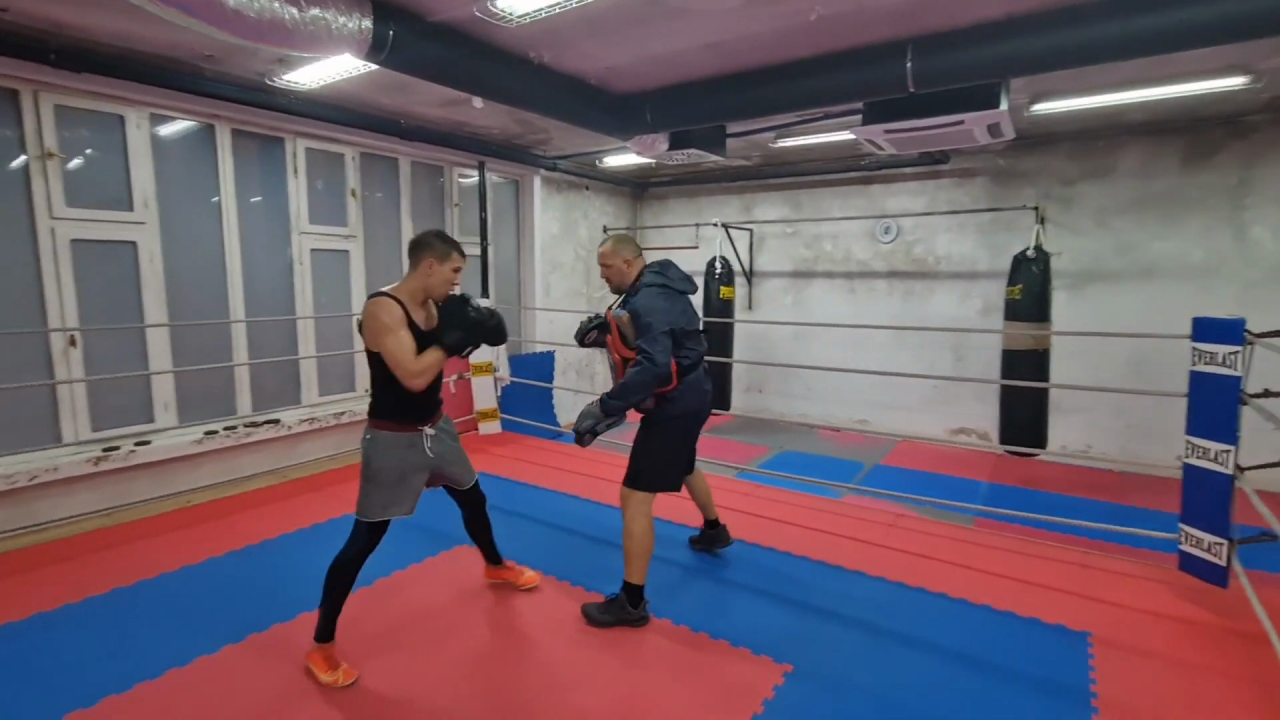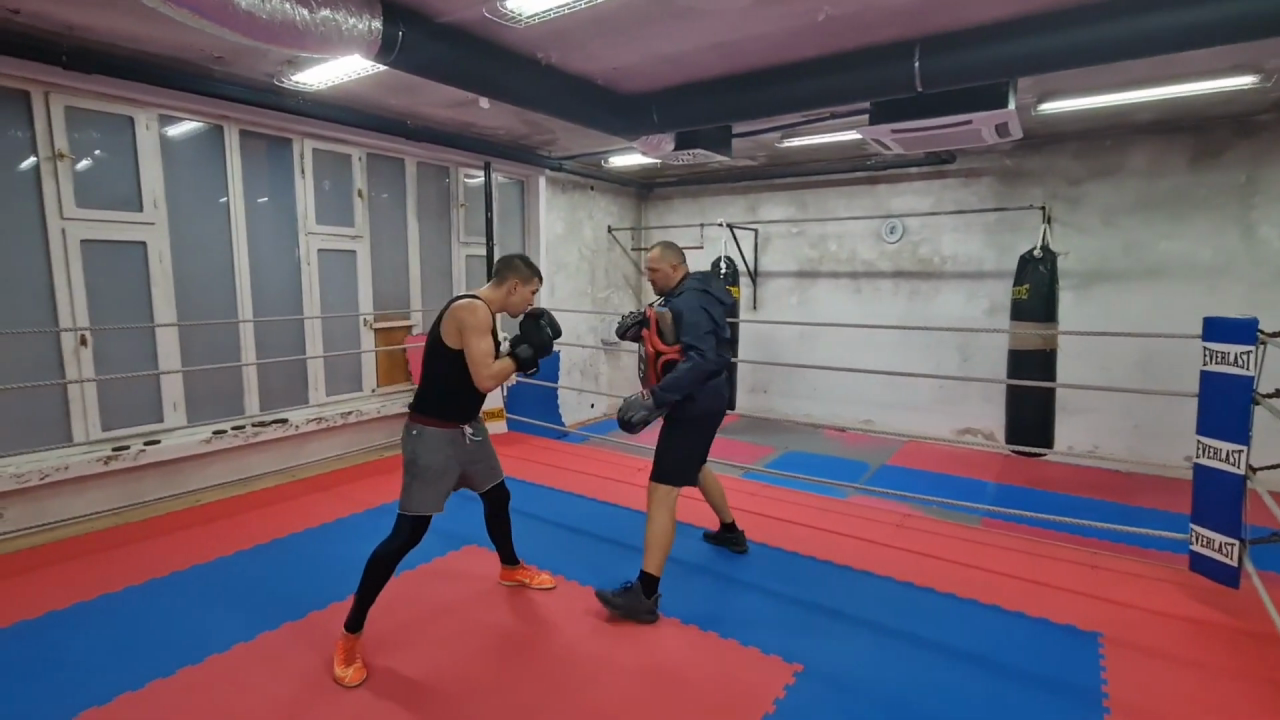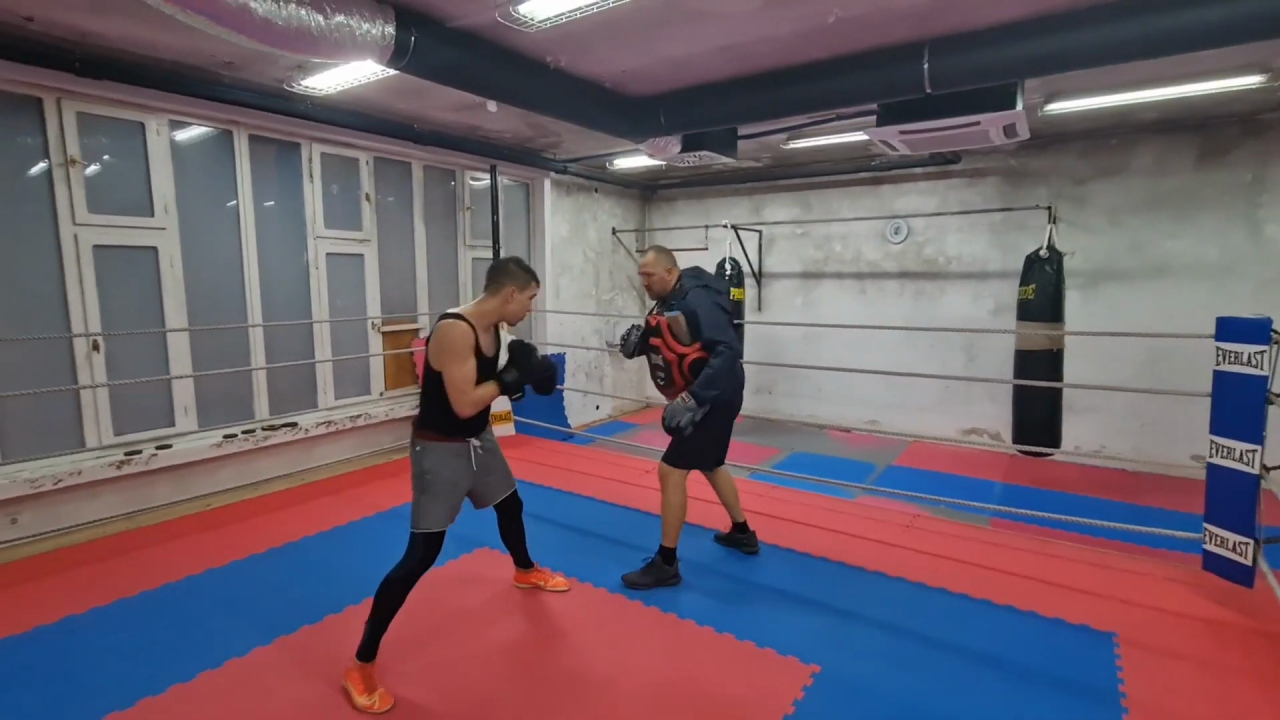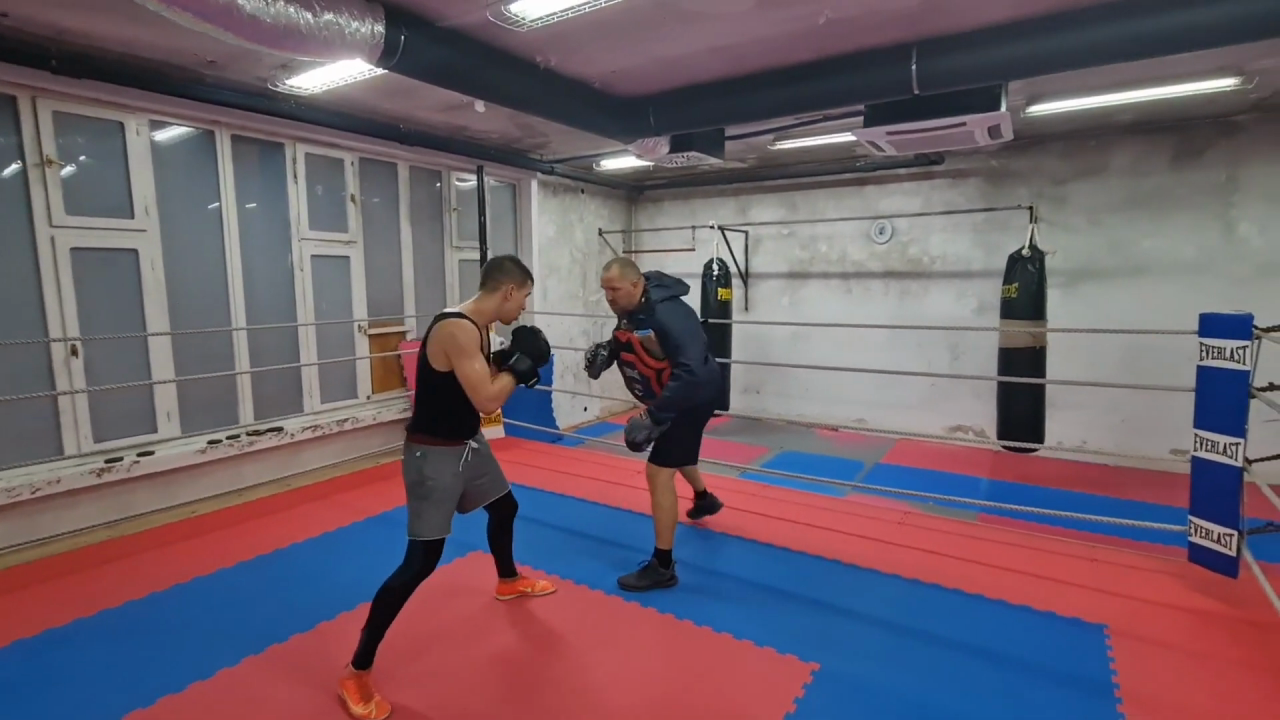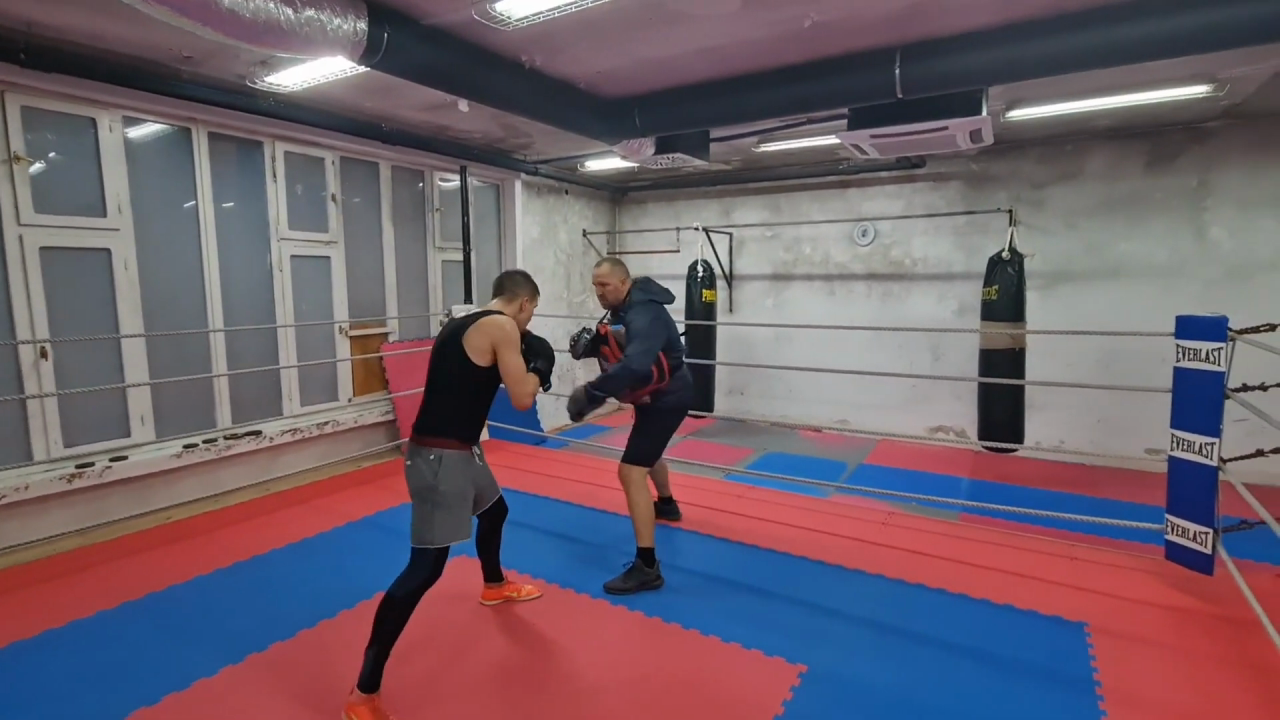
dt=0.4s
person 1, frame 1
left shoulder: (434, 305)
right shoulder: (383, 308)
left elbow: (439, 355)
right elbow: (414, 377)
left wrist: (471, 329)
right wrist: (454, 336)
left hip: (434, 427)
right hip: (393, 438)
left knee: (472, 498)
right knee: (365, 539)
left ankle: (497, 567)
right ankle: (322, 646)
person 1, frame 2
left shoulder: (485, 312)
right shoulder: (469, 310)
left elbow: (493, 367)
right elbow: (485, 379)
left wrist: (527, 344)
right wrist: (527, 350)
left hip: (467, 428)
right hip: (432, 433)
left knee: (498, 496)
right knee: (408, 533)
left ankle: (511, 568)
right ankle: (349, 636)
person 1, frame 3
left shoulder: (491, 327)
right shoulder: (454, 330)
right elbow: (465, 402)
left wrist: (527, 370)
right wrist: (513, 376)
left hip: (477, 440)
right hip: (439, 449)
left knee: (510, 504)
right knee: (422, 555)
left ankle: (526, 571)
right ankle: (361, 664)
person 1, frame 4
left shoulder: (478, 324)
right shoulder: (456, 329)
right elbow: (487, 401)
left wrist: (510, 363)
right wrist: (523, 365)
left hip: (468, 443)
right hip: (434, 453)
left knee: (504, 506)
right knee: (421, 562)
left ankle: (509, 580)
right ankle: (357, 672)
person 1, frame 5
left shoulder: (465, 323)
right shoulder: (502, 326)
right elbow: (523, 398)
left wrist: (519, 365)
right wrist: (538, 367)
left hip: (460, 449)
right hip: (441, 456)
left knee: (495, 510)
right knee: (425, 569)
left ankle: (495, 585)
person 2, frame 1
left shoulder: (648, 303)
right shoulder: (652, 289)
left elbow: (652, 366)
left wrist: (605, 407)
right wrist: (607, 333)
left hip: (674, 406)
right hip: (688, 398)
left knee: (635, 497)
right knee: (683, 466)
left ankle: (631, 602)
right ankle: (714, 529)
person 2, frame 2
left shoulder: (691, 304)
right shoulder: (685, 298)
left elbow: (699, 361)
right elbow: (675, 344)
left wrist: (652, 399)
right wrist: (644, 331)
left hip: (694, 406)
right hip: (702, 401)
left knee: (661, 491)
right knee: (693, 466)
left ankle: (644, 593)
right ankle: (731, 531)
person 2, frame 3
left shoulder: (699, 302)
right shoulder: (670, 302)
left elbow: (727, 352)
right elbow: (671, 346)
left wrist: (693, 399)
right wrist: (642, 341)
left hip: (714, 399)
right hip: (707, 398)
left knee: (671, 471)
right knee: (710, 465)
left ankle: (666, 563)
right ankle: (742, 533)
person 2, frame 4
left shoulder: (669, 315)
right shoulder: (631, 310)
left elbow: (691, 373)
right elbow: (629, 347)
left wrist: (654, 418)
right wrist: (607, 352)
left hip: (695, 396)
right hip: (676, 395)
left knee: (659, 471)
right knee: (674, 452)
left ankle: (662, 567)
right ankle: (704, 498)
person 2, frame 5
left shoulder: (644, 316)
right shoulder: (620, 309)
left elbow: (633, 365)
right elbow: (615, 347)
left wrist: (589, 393)
right wrist: (591, 341)
left hip: (666, 399)
right hip: (653, 397)
left knee: (631, 470)
right knee: (648, 452)
left ankle: (646, 567)
right ankle: (666, 504)
